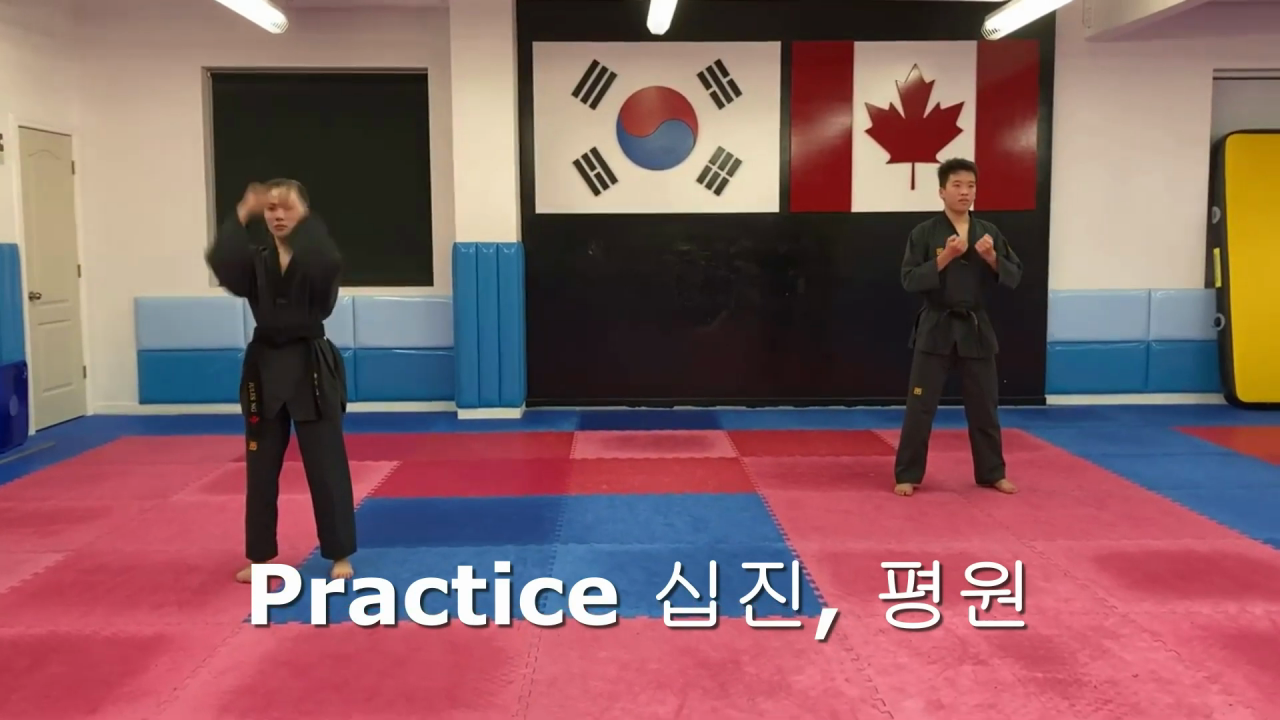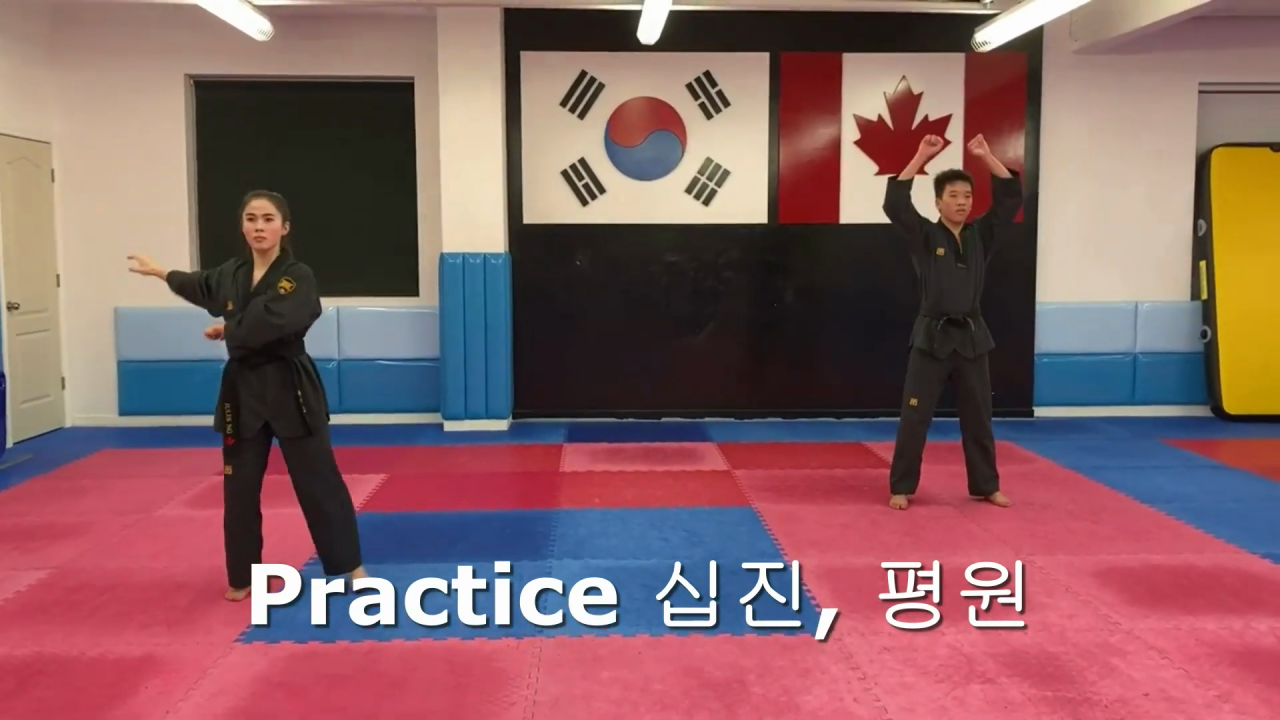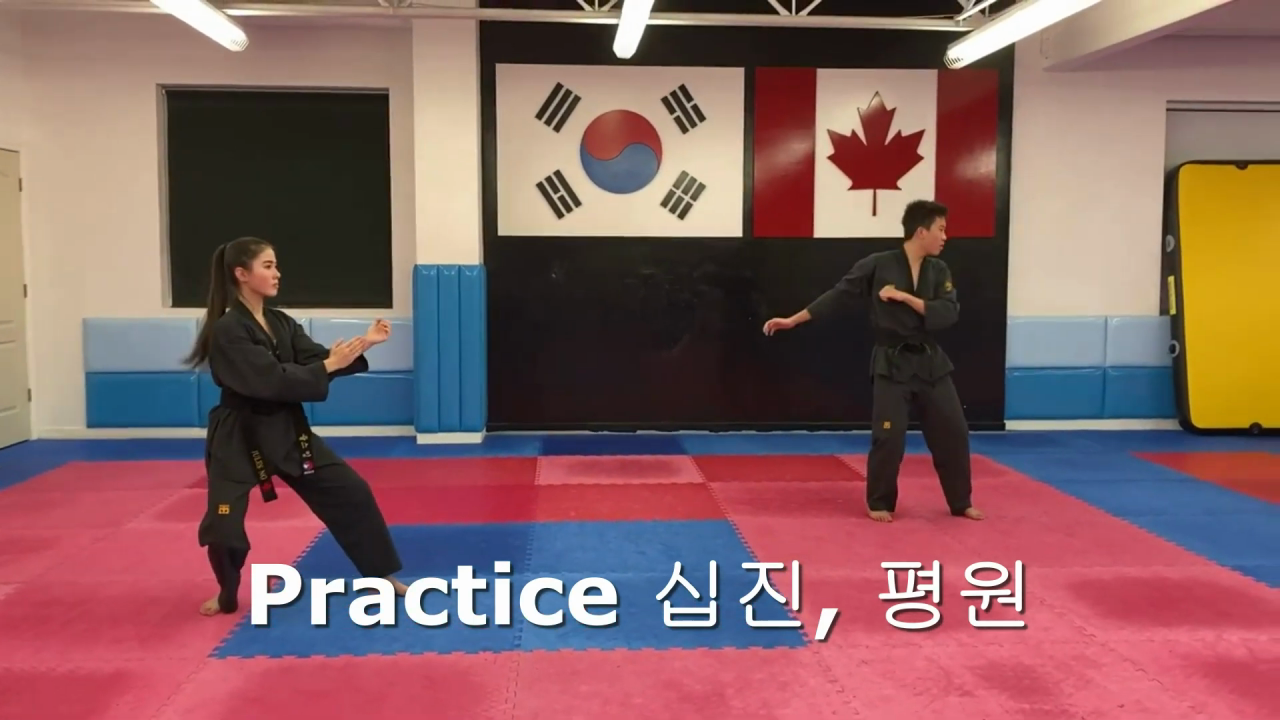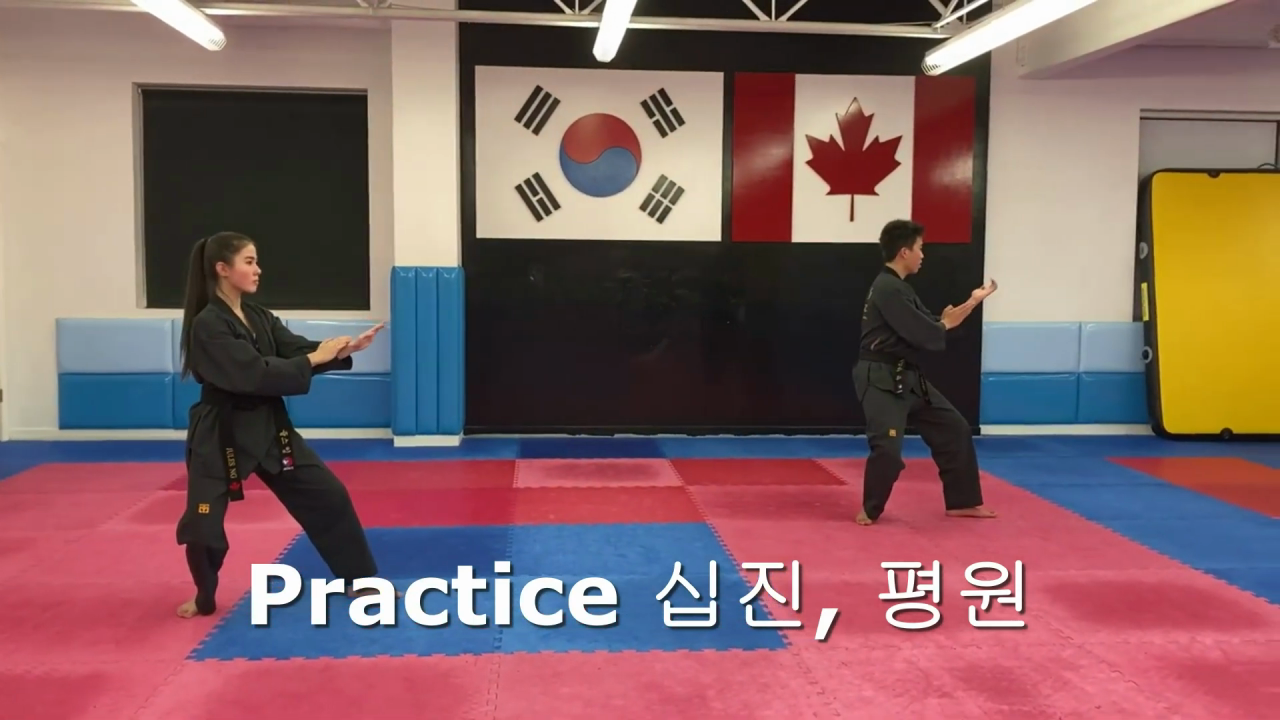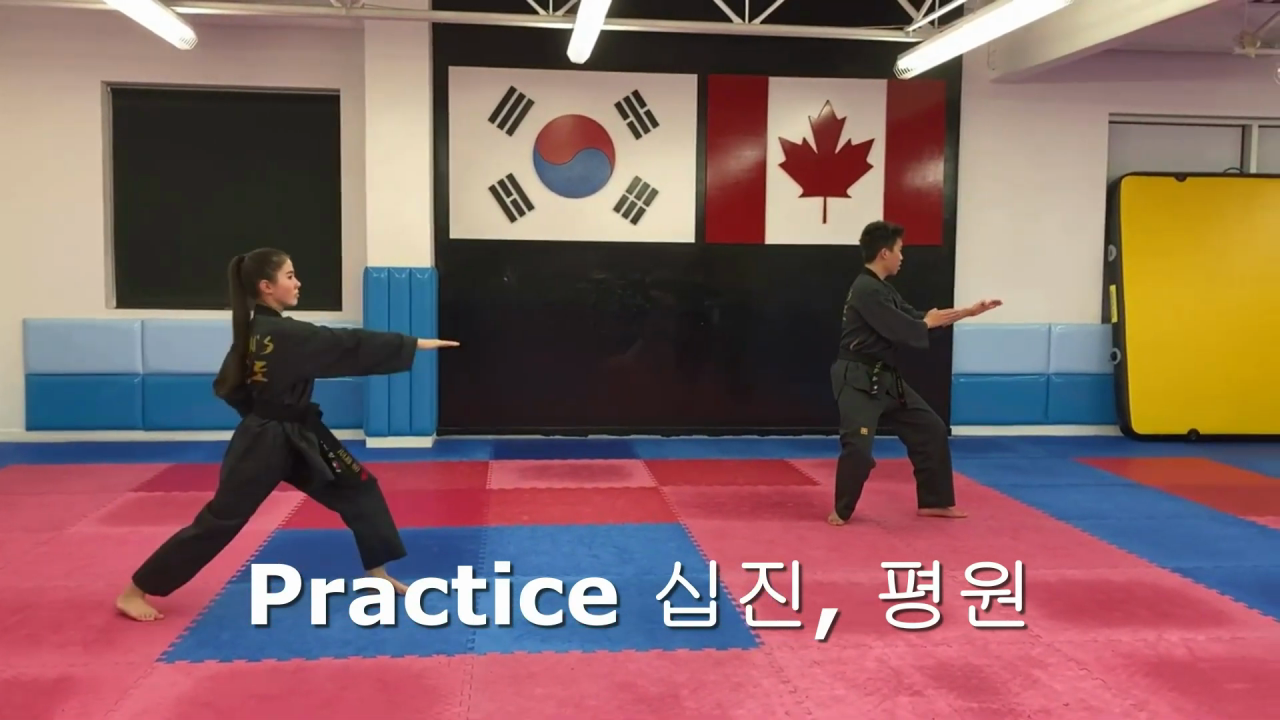
dt=1s
person 1, frame 1
left shoulder: (319, 260)
right shoulder: (253, 261)
left elbow: (325, 262)
right elbow: (221, 260)
left wrist: (300, 216)
right wrist: (242, 216)
left hip: (313, 368)
right hip: (266, 369)
left knee: (327, 467)
right knee: (261, 470)
left ankle: (340, 554)
right ankle: (259, 555)
person 1, frame 2
left shoulder: (298, 278)
right shoulder: (228, 275)
left elbow: (268, 324)
right elbow: (195, 285)
left wrist: (222, 328)
right wrist: (154, 268)
left hip: (291, 387)
right hip: (242, 389)
left knee: (318, 478)
right knee: (239, 489)
left ankle: (350, 566)
right ankle: (243, 577)
person 1, frame 3
left shoulder: (281, 323)
right shoulder: (228, 330)
left elbow: (316, 361)
right elbow: (271, 382)
left wrist: (360, 345)
right wrist: (329, 365)
left hip: (288, 429)
right hip: (240, 435)
left knee: (351, 492)
right knee: (223, 526)
left ankle: (381, 576)
right ankle: (228, 594)
person 1, frame 4
left shoulder: (259, 317)
right shoulder: (208, 325)
left elbow: (296, 351)
right elbow: (254, 374)
left wrist: (343, 350)
right wrist: (315, 359)
left hip: (269, 426)
right hip: (221, 433)
left knee: (328, 494)
right knee: (204, 524)
left ankle: (358, 580)
right ankle: (205, 596)
person 1, frame 5
left shoulder: (257, 332)
right shoulder: (285, 334)
left elbow: (229, 387)
right elbow: (351, 346)
left wrist: (269, 407)
right wrist: (416, 344)
left hip: (296, 437)
right hip: (267, 443)
left knee: (360, 489)
right knee: (219, 522)
left ankle: (377, 574)
right ankle: (136, 592)
person 2, frame 1
left shoulder: (988, 232)
right shoulder: (924, 233)
left elbow: (1014, 277)
right elbow: (910, 281)
left wrist: (992, 257)
right wrist: (943, 258)
left hip: (976, 327)
right hip: (936, 327)
left knee: (984, 405)
right knee: (921, 405)
left ankle: (992, 473)
right ankle: (908, 475)
person 2, frame 2
left shoulder: (981, 235)
right shoulder: (923, 235)
left elbow: (1010, 197)
right elbow: (894, 203)
left wrist: (987, 157)
right wrist: (920, 157)
left hip: (971, 337)
right hip: (932, 337)
left knee: (978, 416)
right knee: (915, 417)
left ankle: (986, 485)
right ankle: (902, 487)
person 2, frame 3
left shoulder: (939, 270)
right shoulder: (878, 265)
left elbow: (948, 315)
right elbow: (838, 296)
left wrist: (905, 297)
right wrist: (793, 320)
left hip: (930, 361)
right hip: (890, 362)
left knee: (953, 432)
right knee: (889, 436)
left ankle: (960, 501)
right ankle: (880, 503)
person 2, frame 4
left shoulder: (899, 288)
right shoulder: (888, 290)
left elbow: (929, 326)
right elbow: (925, 334)
left wrist: (974, 301)
right wrist: (946, 323)
left hip: (907, 377)
right hip: (882, 379)
left knee: (954, 430)
right knee: (888, 447)
left ankle: (962, 502)
right ankle: (870, 509)
person 2, frame 5
left shoulder: (881, 288)
right shoulder: (867, 290)
left elbow: (913, 318)
right elbow: (905, 330)
left wrist: (969, 311)
right wrist: (928, 323)
left hip: (883, 377)
right hip: (857, 378)
left knee: (930, 430)
right knee: (858, 446)
left ankle: (933, 502)
right ankle: (842, 510)
